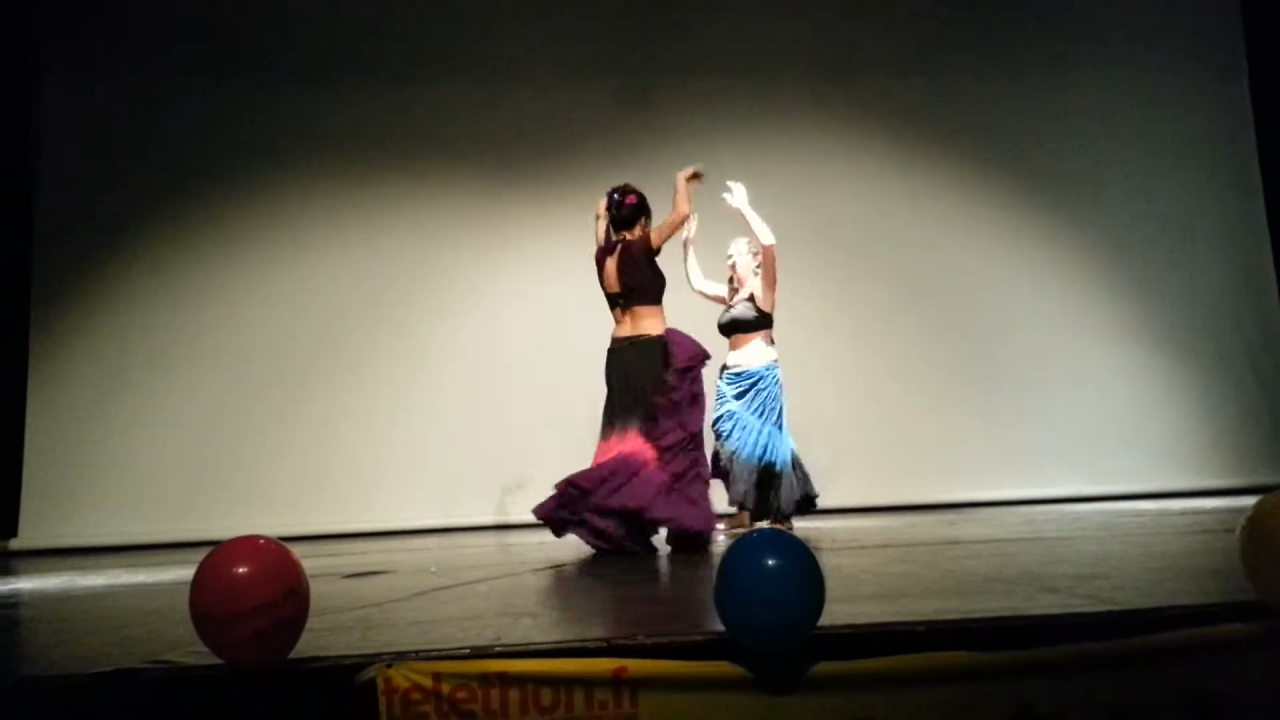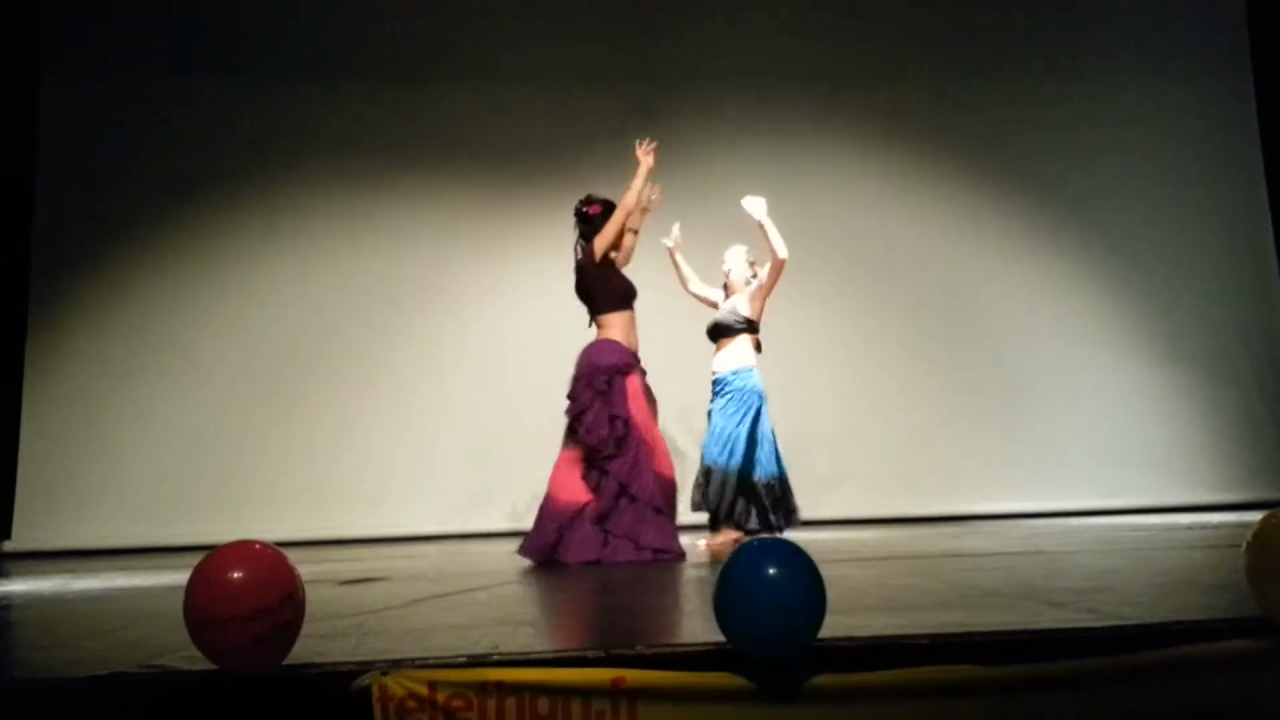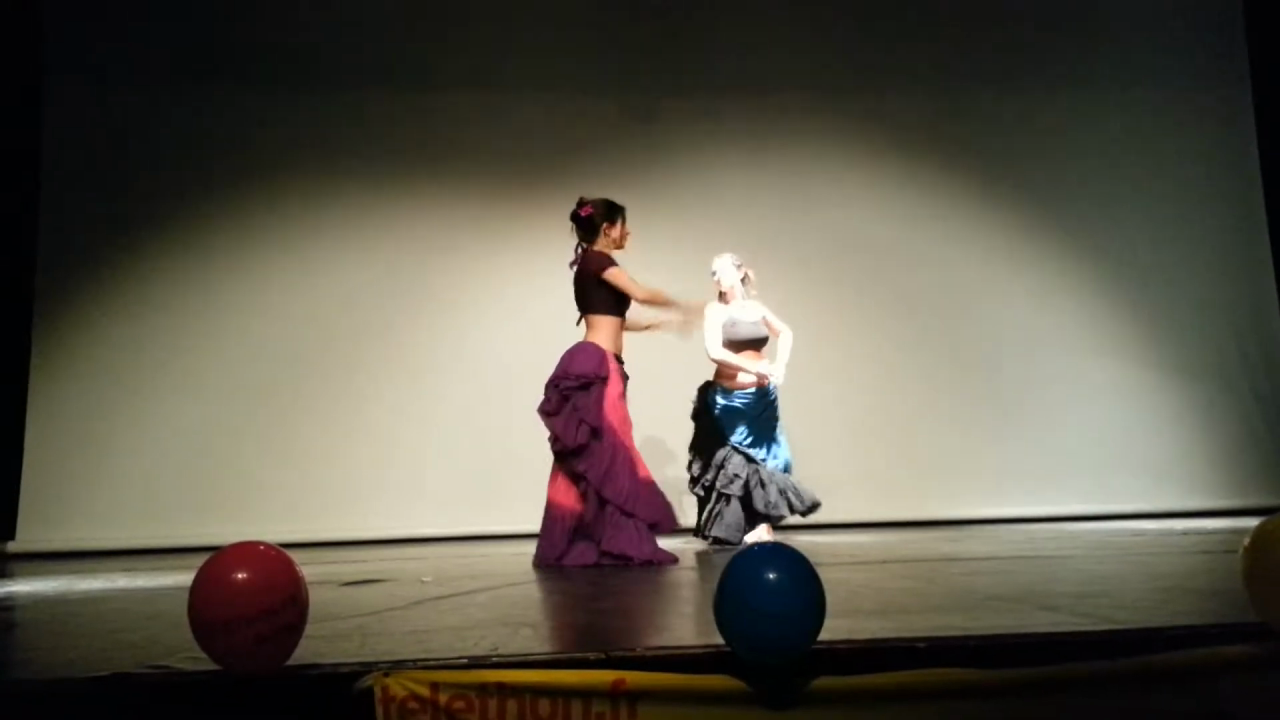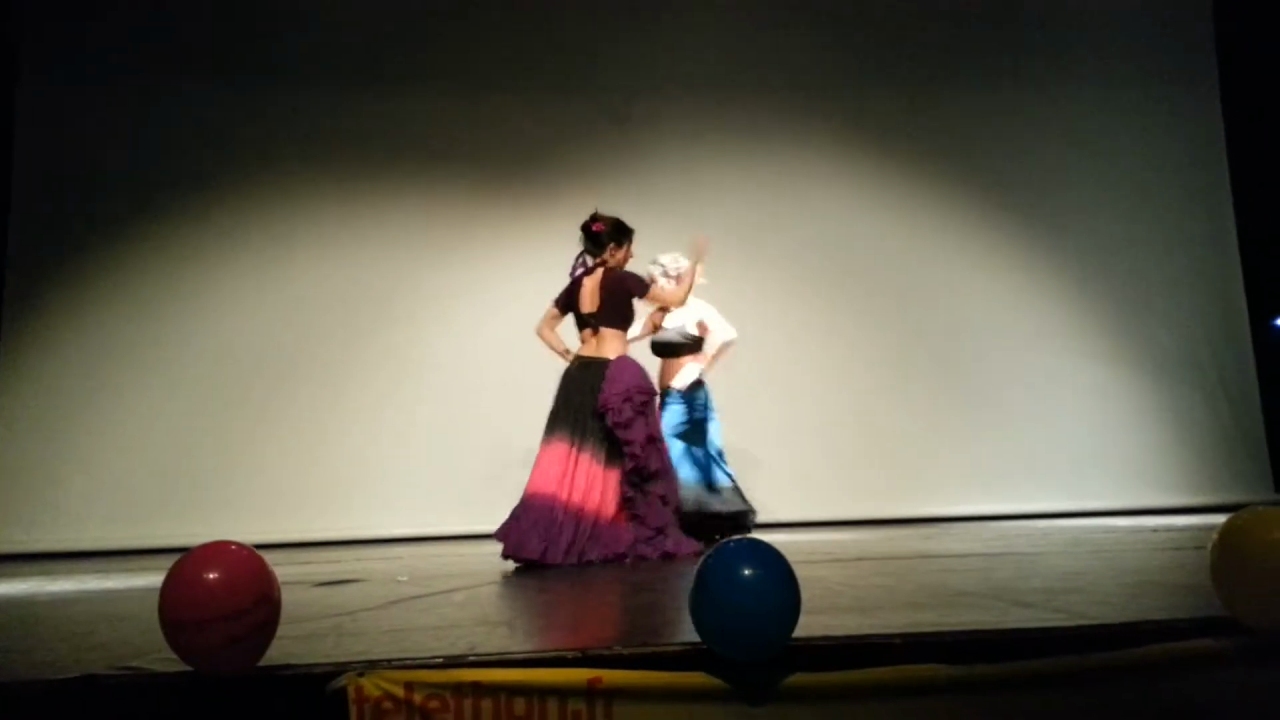
dt=0.7s
person 1, frame 1
left shoulder: (605, 257)
right shoulder: (639, 251)
right elbow: (681, 214)
left wrist: (602, 216)
right wrist: (681, 182)
left hip: (620, 356)
right hip: (653, 353)
left knee: (634, 440)
right knee: (669, 439)
left ankle: (627, 530)
right ankle: (681, 529)
person 1, frame 2
left shoulder: (604, 265)
right shoulder: (591, 260)
left elbow: (625, 253)
right elbow: (624, 208)
left wrist: (641, 216)
right wrist: (644, 167)
left hip: (619, 365)
right hip: (609, 363)
left knee: (625, 454)
right knee: (619, 453)
left ankle: (593, 540)
right ankle: (611, 542)
person 1, frame 3
left shoulder: (589, 268)
right shoulder: (599, 261)
left elbow: (616, 322)
right elbow: (642, 295)
left wrist: (666, 320)
right wrist: (680, 306)
left hip: (595, 366)
right hip: (594, 366)
left knee: (601, 455)
right knee: (601, 454)
left ankle: (581, 545)
right ankle: (601, 546)
person 1, frame 4
left shoulder: (577, 285)
right shoulder: (623, 280)
left elbow: (544, 328)
right elbow: (675, 298)
left wrist: (570, 357)
right wrist: (694, 263)
left hip: (579, 377)
right hip: (614, 377)
left knee: (569, 458)
right knee: (626, 458)
left ankle: (545, 541)
right ankle: (650, 540)
person 2, frame 1
left shoulder: (764, 288)
right shoulder: (730, 293)
left elbow: (768, 244)
right elbow: (696, 282)
left wrist: (743, 206)
right wrist: (688, 242)
left hip: (761, 377)
right hip: (731, 380)
left knee: (763, 442)
right knee: (734, 443)
left ankle: (780, 516)
right ankle: (746, 510)
person 2, frame 2
left shoulder: (754, 296)
right shoulder: (724, 299)
left elbow: (780, 257)
right elbow: (691, 284)
left wrist: (762, 218)
right wrist: (674, 251)
left hip: (740, 382)
right hip: (726, 384)
left knee: (727, 449)
right knee: (734, 450)
left ankle: (731, 525)
right ankle: (742, 522)
person 2, frame 3
left shoulder: (757, 308)
right shoulder: (715, 310)
left elbow: (786, 333)
right elbow: (715, 352)
left wrist: (780, 367)
right wrist: (758, 369)
left hip: (761, 397)
right hip: (727, 400)
left knee: (765, 457)
right knee: (733, 460)
left ankle: (760, 524)
right ankle: (742, 525)
person 2, frame 4
left shoulder: (697, 309)
right shoulder: (659, 315)
left elbow: (727, 334)
right elbow: (631, 338)
left wrist: (697, 368)
left hip: (688, 396)
right hip: (671, 398)
left knee: (667, 456)
right knee: (693, 459)
